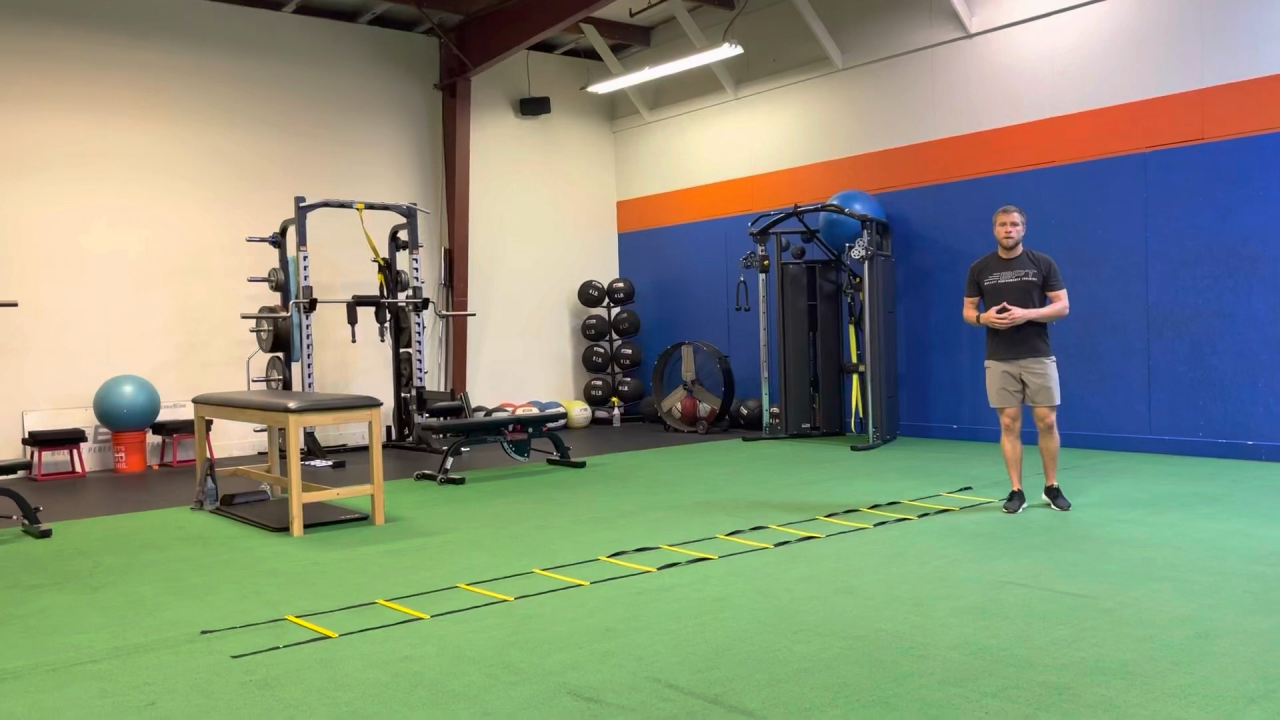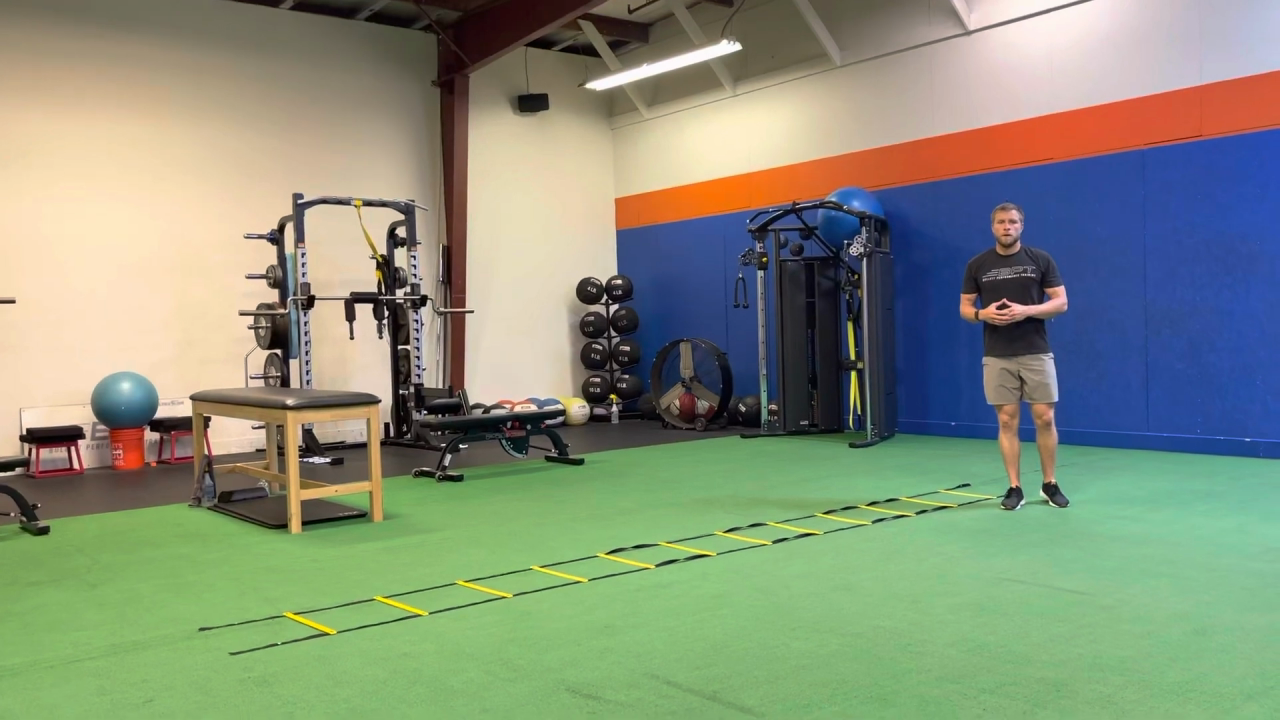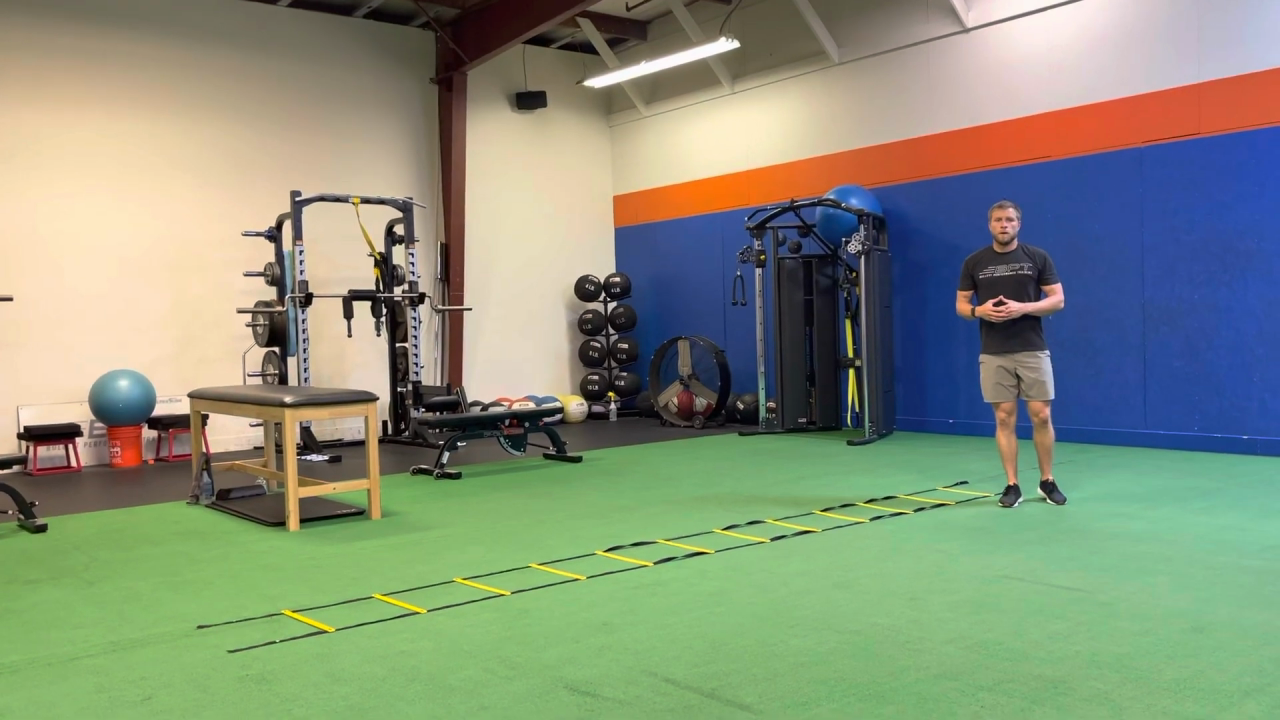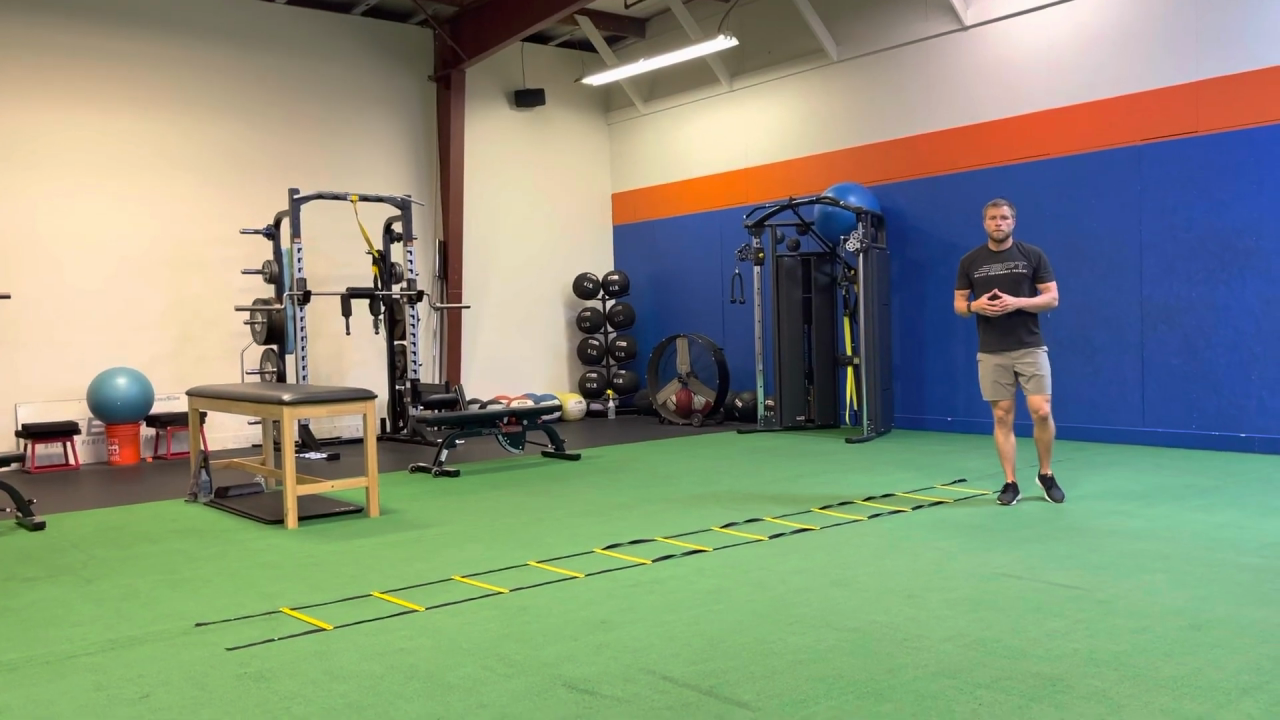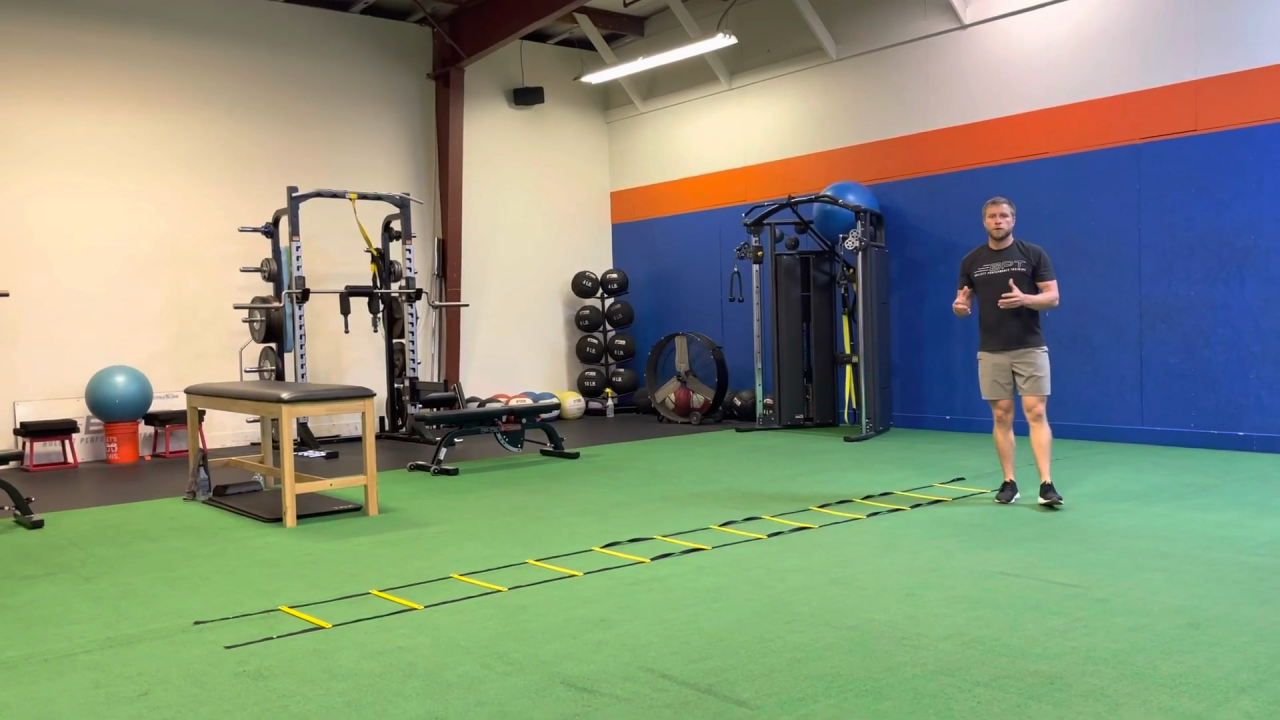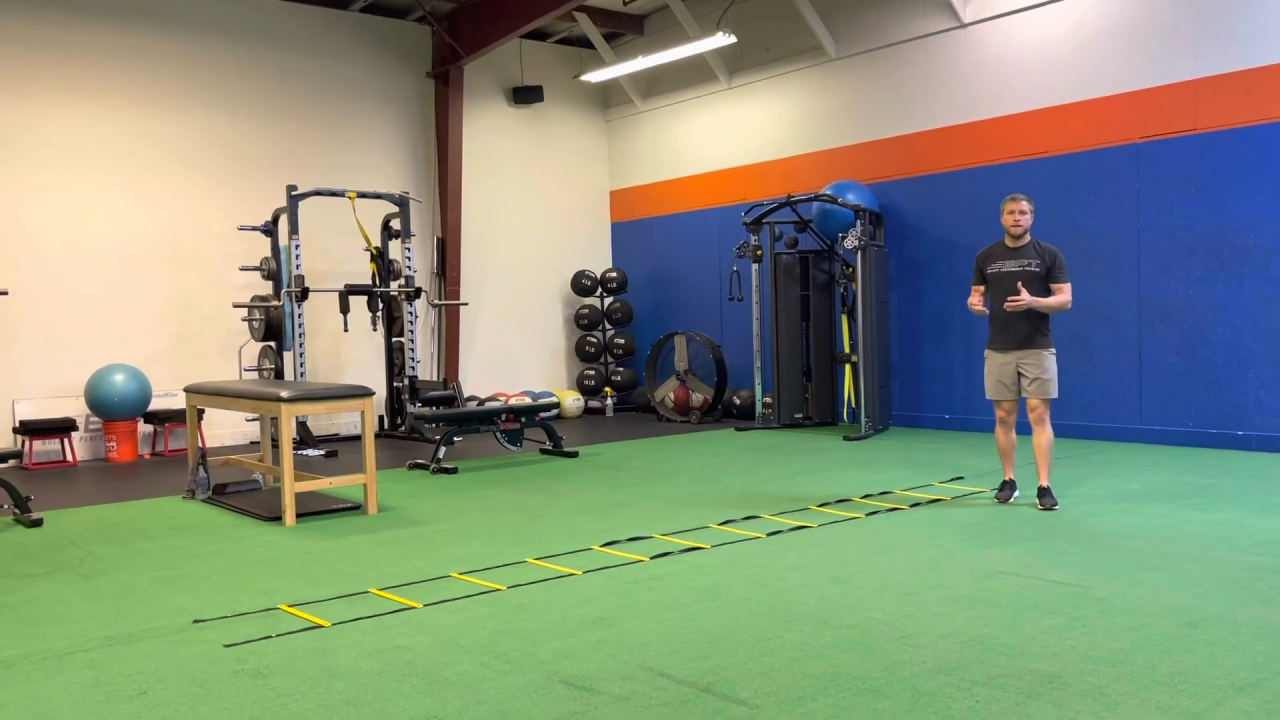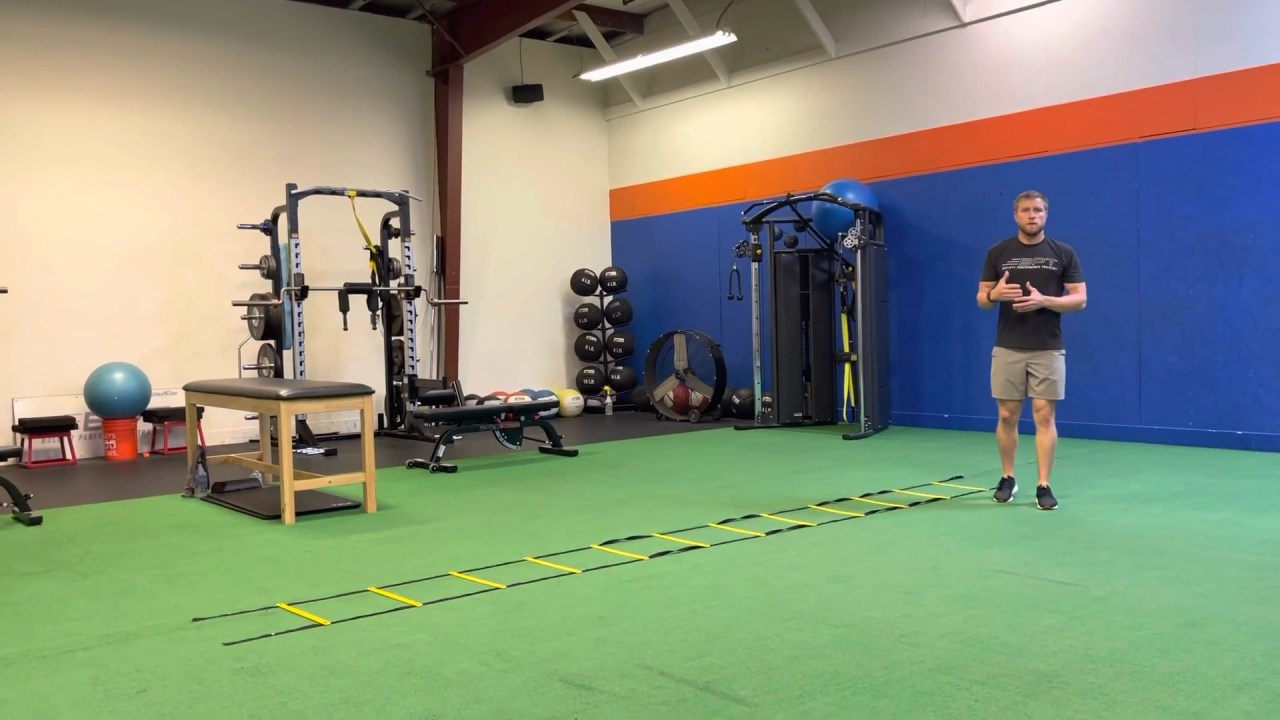
dt=0.4s
person 1, frame 1
left shoulder: (1043, 263)
right shoulder: (980, 268)
left elbow: (1062, 306)
right elbow: (968, 310)
left wrist: (1027, 314)
right wrist: (983, 318)
left hip: (1038, 356)
right hip: (999, 360)
left knee: (1047, 422)
right knee: (1009, 424)
left ankle: (1052, 487)
right ankle: (1016, 491)
person 1, frame 2
left shoulder: (1041, 259)
right shoulder: (977, 265)
left elbow: (1061, 302)
right elbow: (965, 307)
left wrist: (1027, 311)
right wrist: (983, 314)
left hip: (1036, 353)
right hip: (997, 356)
left knee: (1045, 418)
right knee: (1007, 421)
left ankle: (1050, 484)
right ankle: (1014, 487)
person 1, frame 3
left shoulder: (1038, 257)
right shoulder: (974, 262)
left elbow: (1057, 300)
right elbow: (961, 305)
left wrist: (1023, 308)
right wrist: (979, 311)
left hip: (1033, 350)
right hip: (993, 354)
left knee: (1041, 416)
right knee: (1005, 419)
left ankle: (1047, 481)
right ankle: (1012, 485)
person 1, frame 4
left shoulder: (1033, 255)
right shoulder: (970, 261)
left elbow: (1052, 298)
right elbow: (958, 304)
left wrist: (1017, 302)
right wrist: (975, 306)
left hip: (1030, 347)
right hip: (991, 352)
left knee: (1042, 412)
right knee: (1002, 417)
left ankle: (1046, 475)
right ankle: (1010, 482)
person 1, frame 5
left shoulder: (1034, 254)
right shoulder: (971, 260)
left elbow: (1053, 297)
right elbow: (962, 303)
left wrist: (1025, 299)
right wrist: (959, 306)
left hip: (1030, 348)
right hip: (991, 351)
left knee: (1036, 413)
right knee: (1002, 416)
left ankle: (1046, 483)
right ankle: (1009, 481)
person 1, frame 6
left shoulder: (1049, 254)
right shoulder: (986, 256)
left elbow: (1065, 300)
right elbow: (976, 296)
left wrist: (1032, 301)
right wrist: (974, 303)
left hip: (1038, 349)
right hip: (998, 350)
left knee: (1040, 416)
right knee: (1004, 417)
left ankle: (1044, 485)
right ankle: (1008, 480)
person 1, frame 7
left shoulder: (1064, 253)
right shoulder: (997, 253)
left elbow: (1080, 299)
right elbow: (982, 298)
left wrist: (1043, 300)
right wrist: (995, 294)
left hip: (1048, 349)
right hip: (1007, 348)
left knee: (1044, 416)
right knee: (1007, 415)
left ankle: (1043, 485)
right ankle: (1008, 478)
